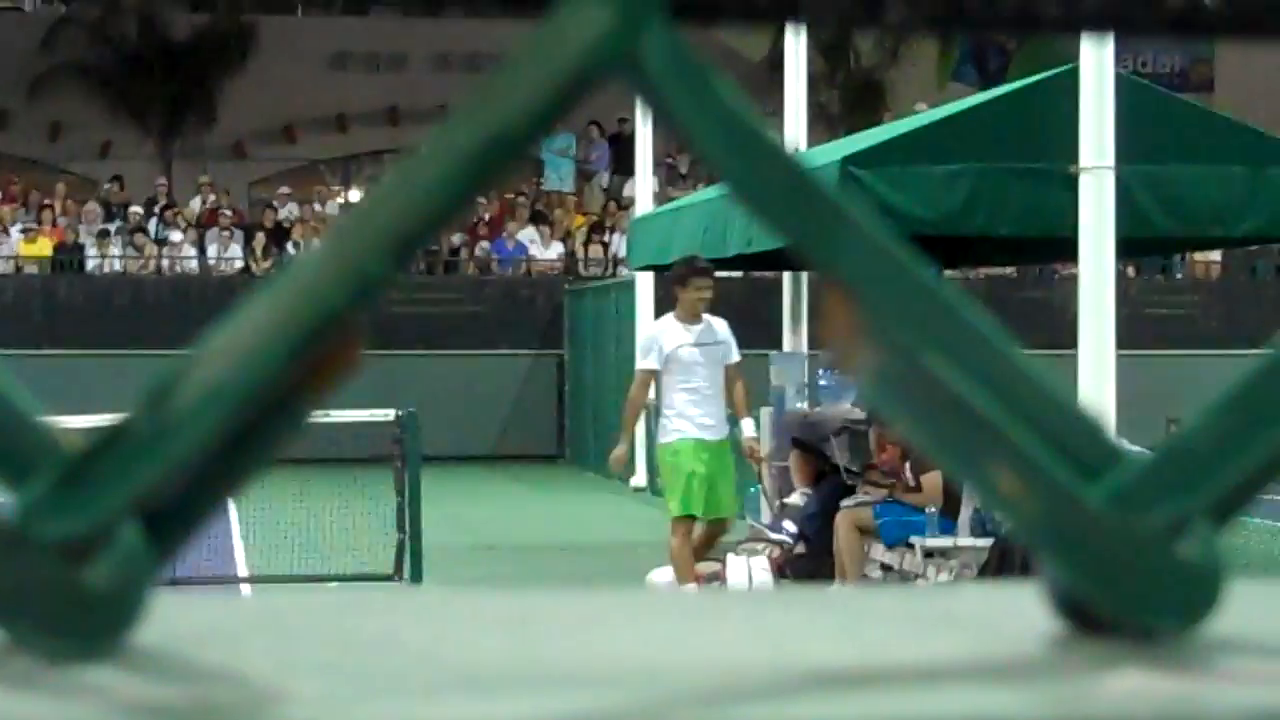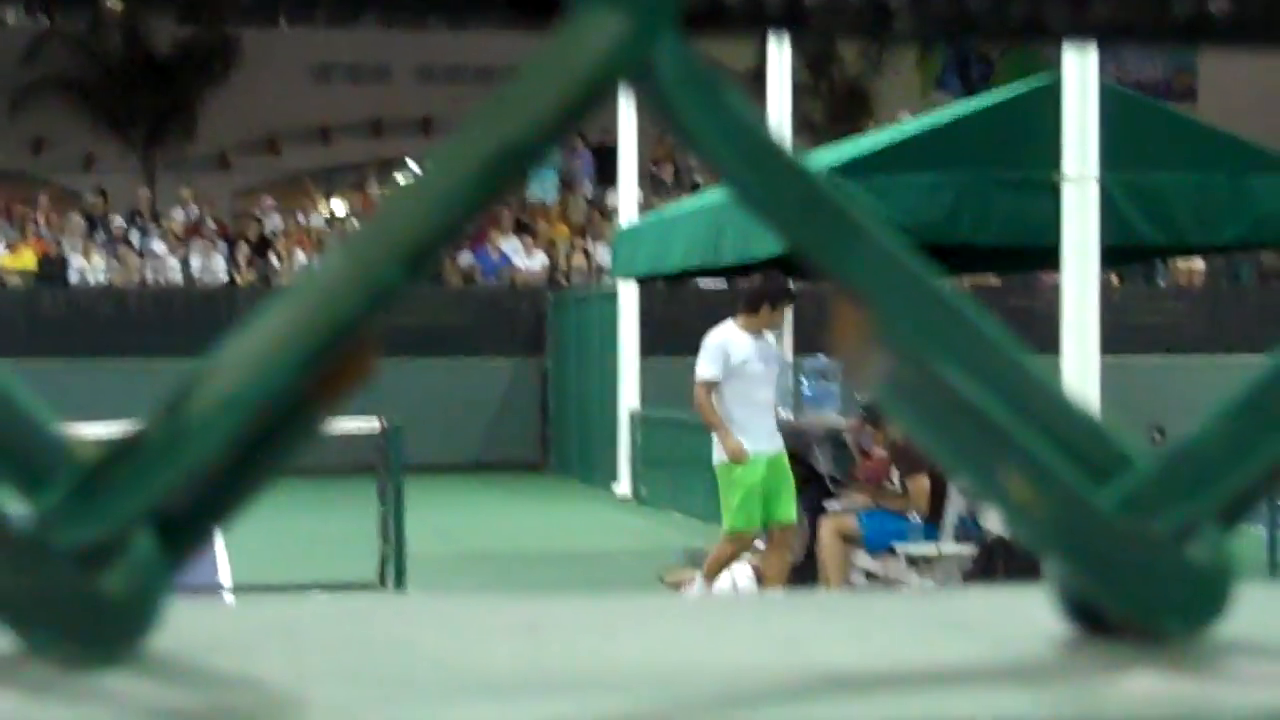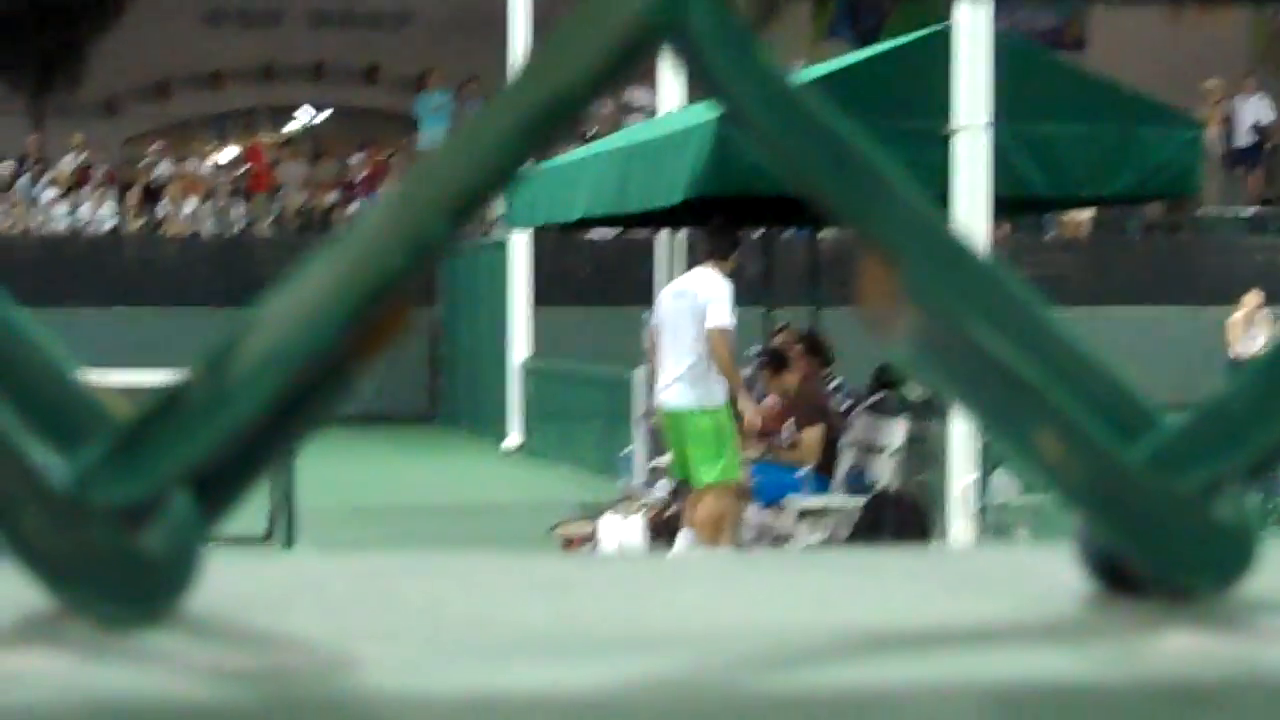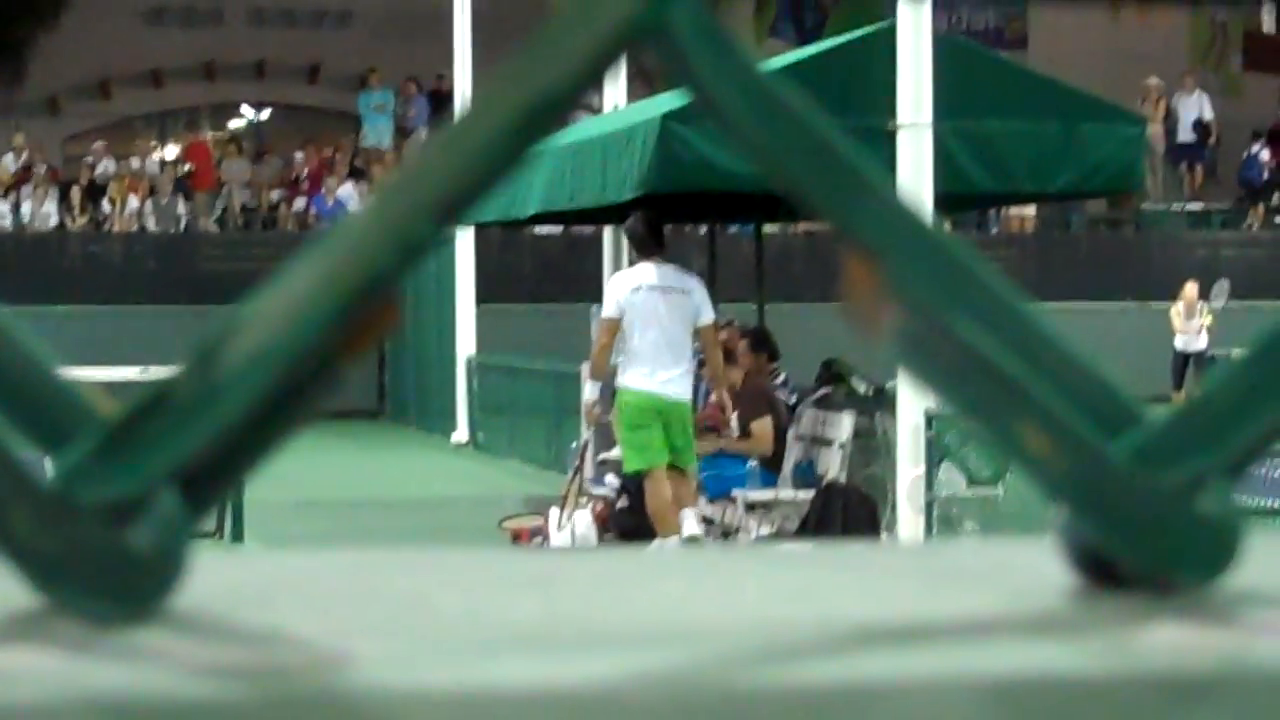
dt=0.5s
person 1, frame 1
left shoulder: (721, 328)
right shoulder: (659, 332)
left elbow: (734, 382)
right elbow: (640, 387)
left wrist: (747, 428)
right wrist: (625, 441)
left hip: (720, 439)
right hip: (680, 440)
left knee: (721, 521)
right knee: (684, 520)
left ankle: (676, 573)
person 1, frame 2
left shoulder: (769, 342)
right shoulder: (721, 340)
right elbow: (701, 394)
right wrist: (725, 436)
left hip: (774, 453)
right hip: (738, 456)
left knee: (783, 532)
right knee: (741, 536)
right ankle: (699, 589)
person 1, frame 3
left shoulder: (673, 288)
right shoulder: (718, 287)
left elbow: (656, 348)
right elbow: (718, 347)
left wrist: (659, 397)
right wrist: (742, 398)
left hip: (669, 400)
right hip: (701, 402)
left knee: (700, 484)
right knee: (717, 486)
left ankle: (684, 549)
person 1, frame 4
left shoulder: (621, 282)
right shoulder: (691, 284)
left elbow: (604, 342)
right elbow: (711, 345)
left wrist: (592, 390)
right wrist: (720, 389)
left hip: (635, 392)
right hip: (678, 393)
left knee: (654, 475)
right knee: (681, 467)
left ankle: (669, 550)
right ankle: (689, 522)
